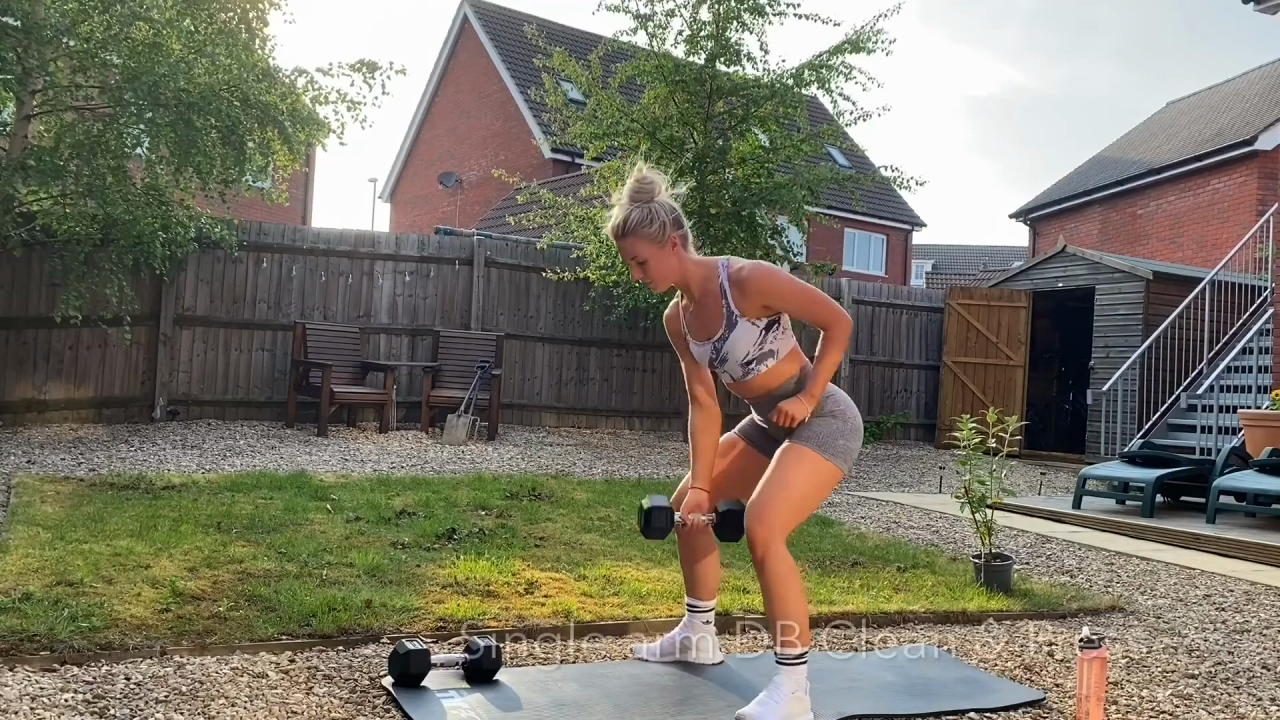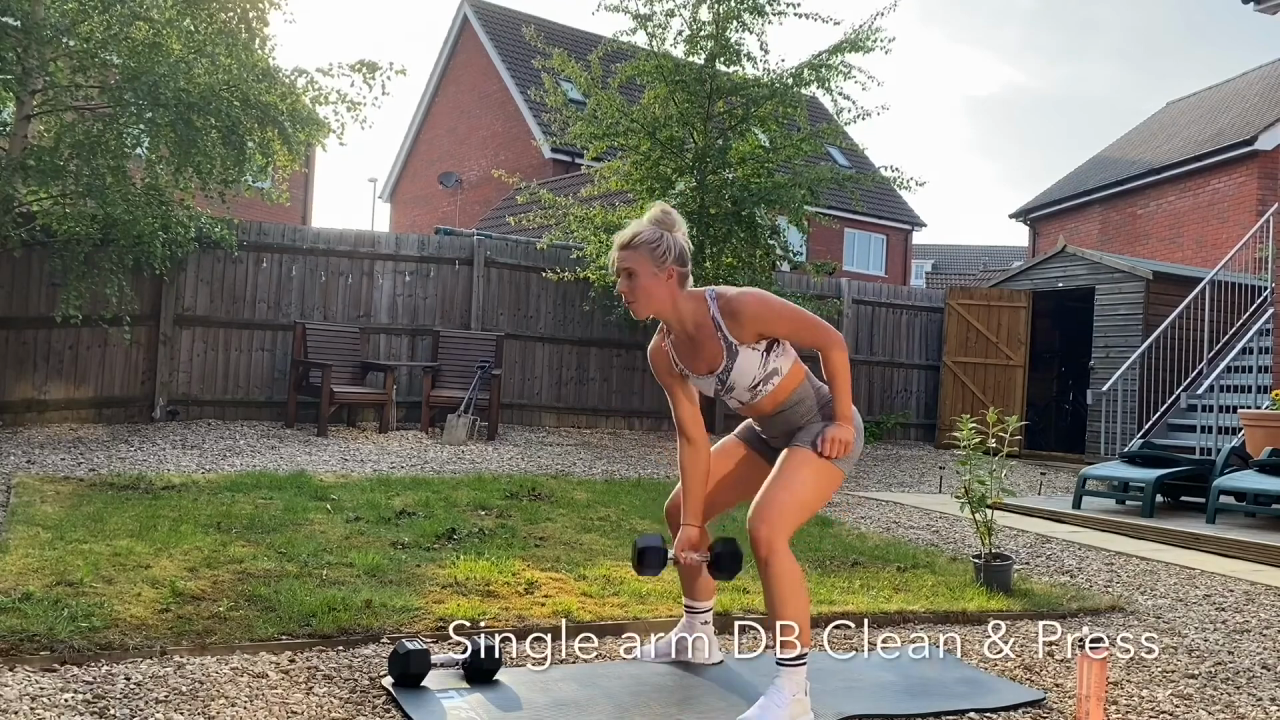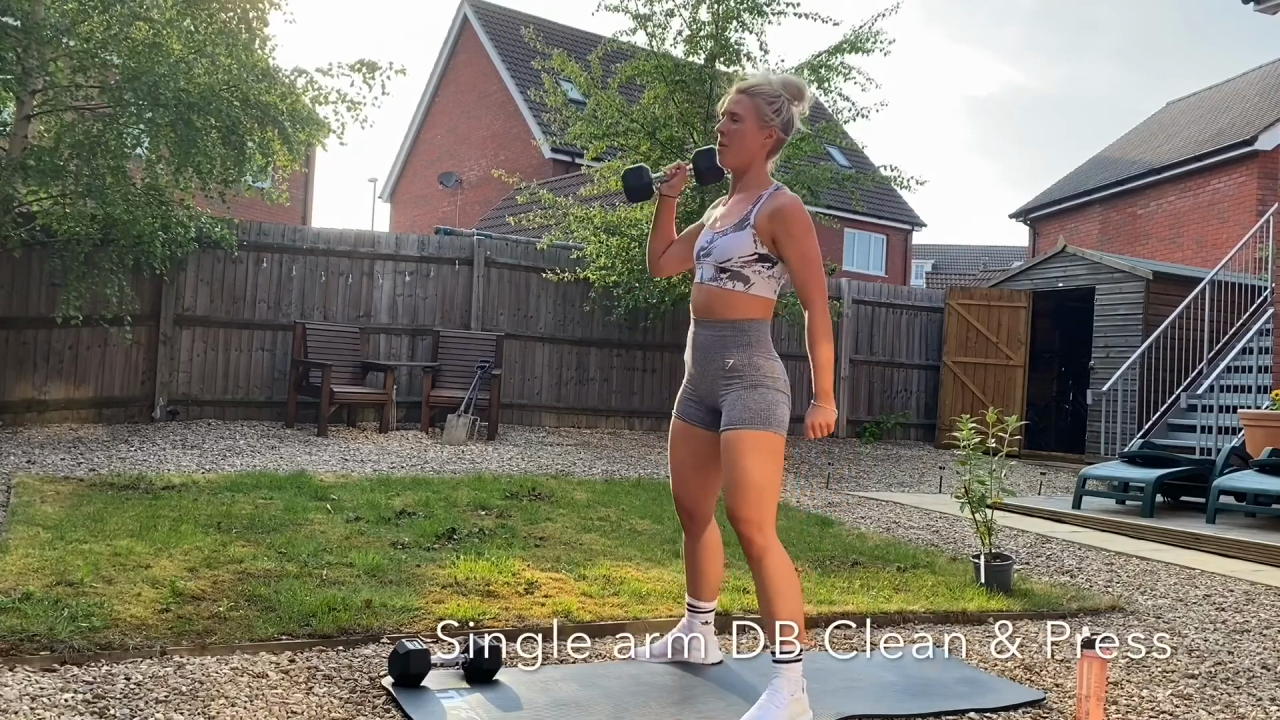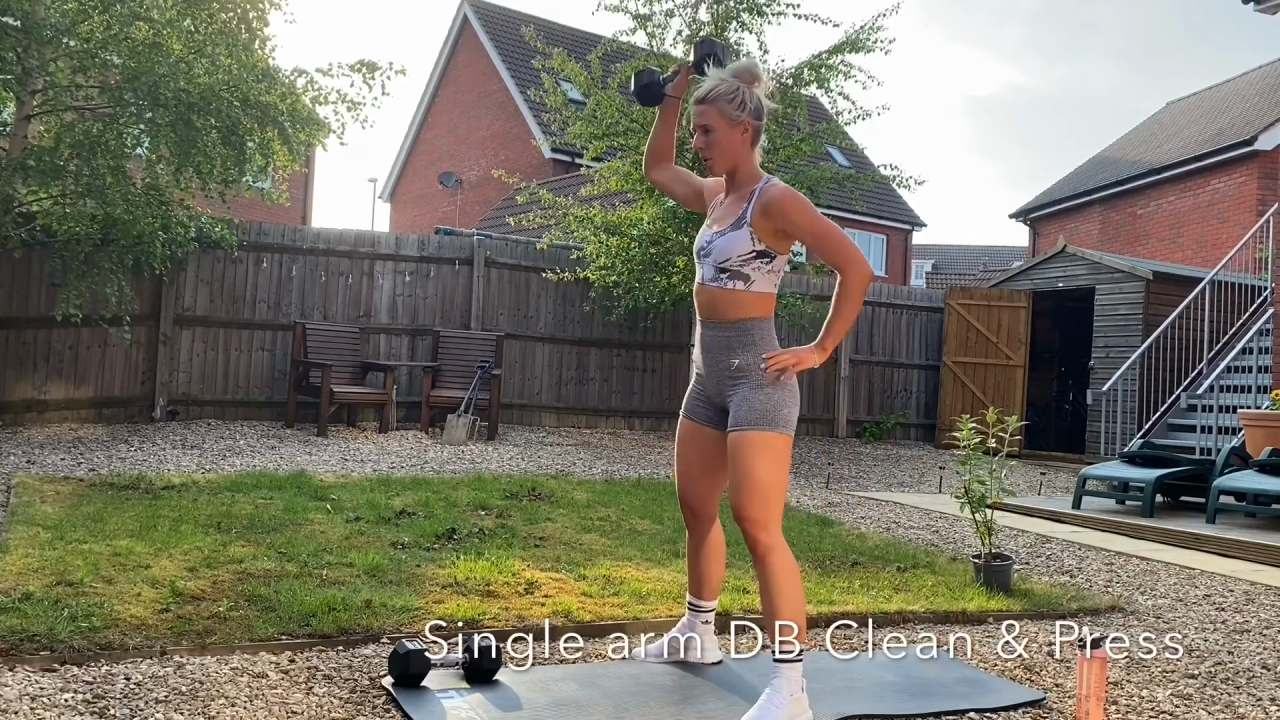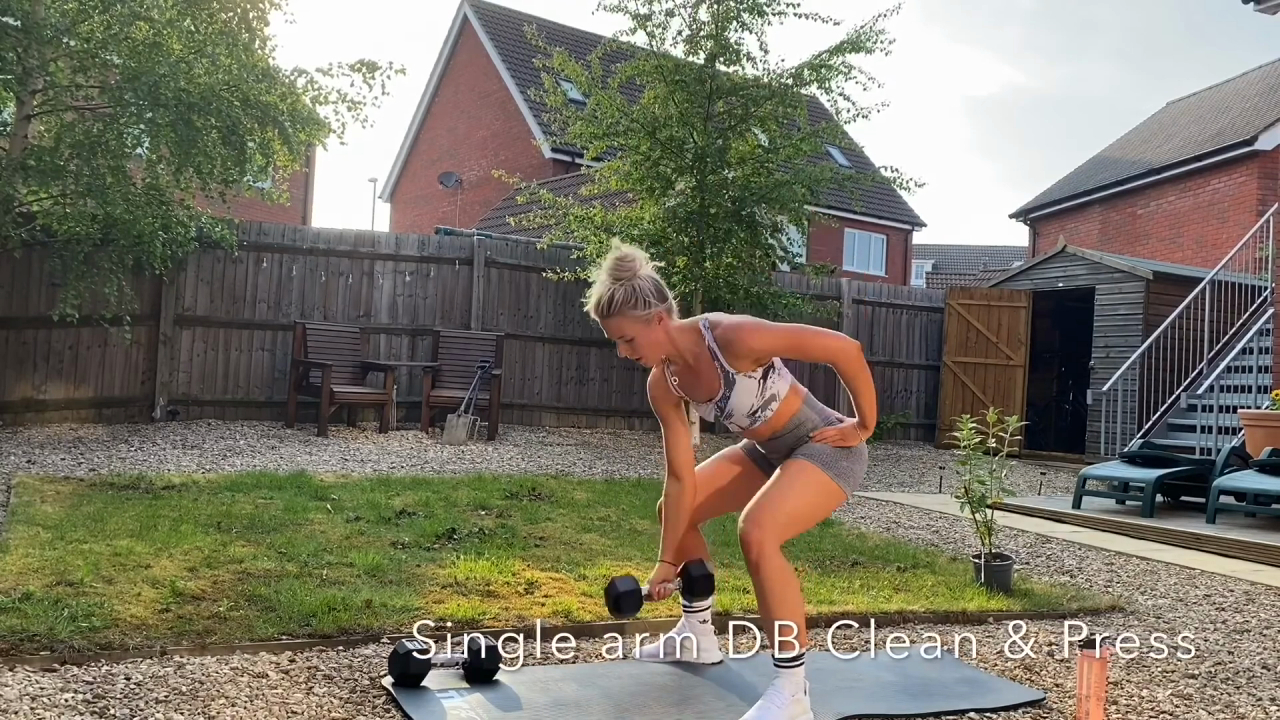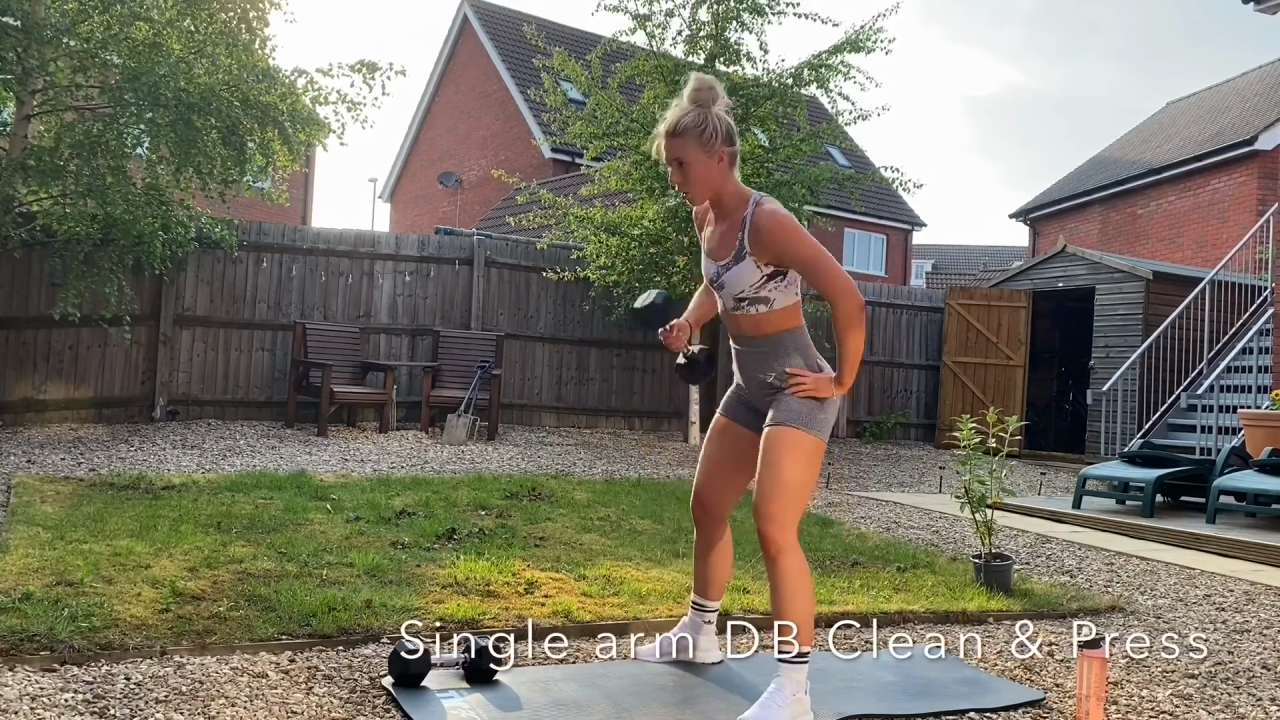
dt=0.7s
person 1, frame 1
left shoulder: (745, 280)
right shoulder: (676, 319)
left elbow: (837, 322)
right elbow: (703, 404)
left wrist: (812, 393)
right wrist: (700, 490)
left hip: (826, 421)
right hip: (769, 426)
left knee: (763, 529)
right knee: (686, 507)
right ankle: (698, 634)
person 1, frame 2
left shoulder: (737, 307)
right shoulder: (662, 352)
left elbow: (831, 340)
right elbow: (692, 440)
left wrist: (843, 416)
right wrist: (692, 525)
left hip: (820, 427)
right hip: (767, 432)
left knee: (764, 529)
right knee: (678, 510)
right ankle: (698, 632)
person 1, frame 3
left shoulder: (782, 209)
right shoulder: (721, 206)
left elbow: (816, 306)
right elbow: (661, 266)
left wrist: (824, 396)
right wrist: (666, 201)
left hip: (749, 374)
right hip: (700, 373)
left knee: (752, 527)
right knee: (691, 511)
right ankle: (698, 634)
person 1, frame 4
left shoulder: (777, 200)
right shoulder: (714, 194)
left elbow: (856, 268)
right elbow: (656, 167)
left wrist: (819, 350)
right wrist: (674, 99)
left hip: (758, 375)
right hip: (708, 374)
left knee: (757, 527)
right knee: (695, 510)
right ankle: (699, 634)
person 1, frame 5
left shoulder: (732, 337)
right shoulder: (661, 385)
left elbow: (845, 349)
right elbow: (680, 476)
left wrist: (865, 425)
right wrist: (666, 564)
left hip: (832, 450)
right hip: (771, 452)
left knee: (757, 531)
right knee: (680, 509)
right ankle: (699, 632)
person 1, frame 6
left shoulder: (767, 220)
right shoulder: (705, 218)
left elbow: (847, 297)
left wrist: (842, 382)
right wrist: (687, 324)
left hip: (800, 387)
right hip: (748, 386)
left knee: (774, 532)
right knee: (707, 507)
right ankle: (700, 635)
